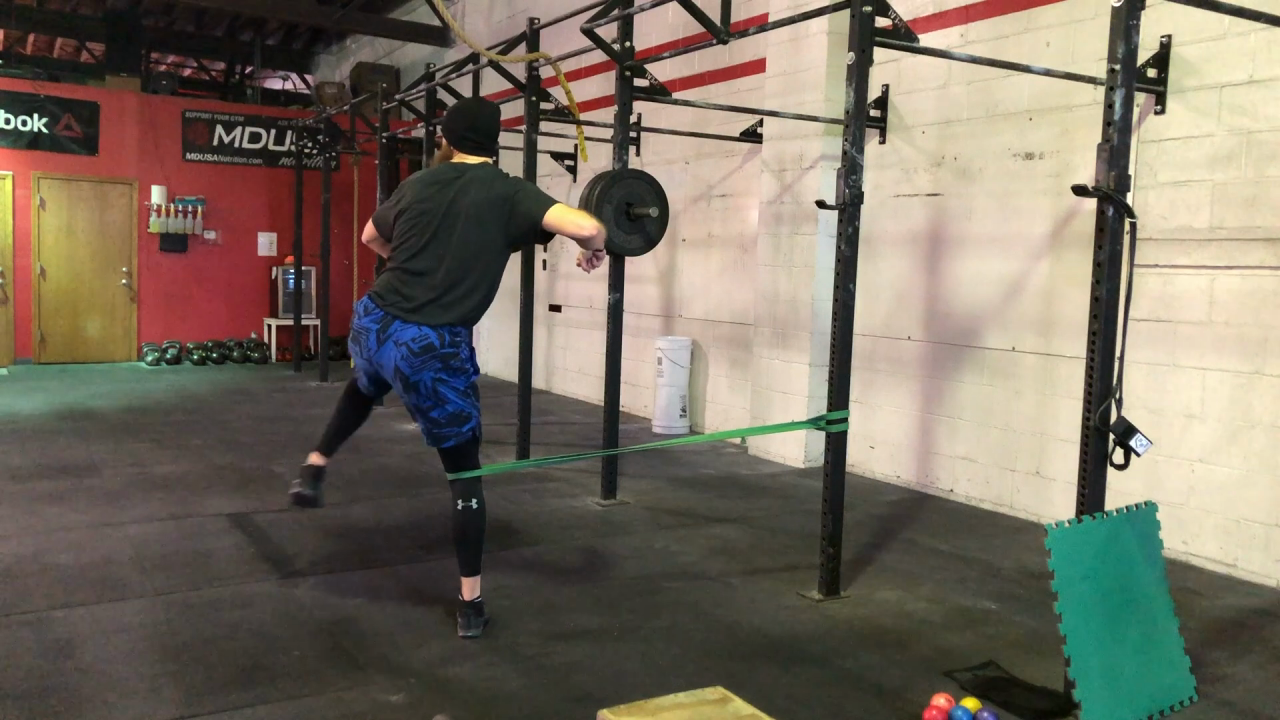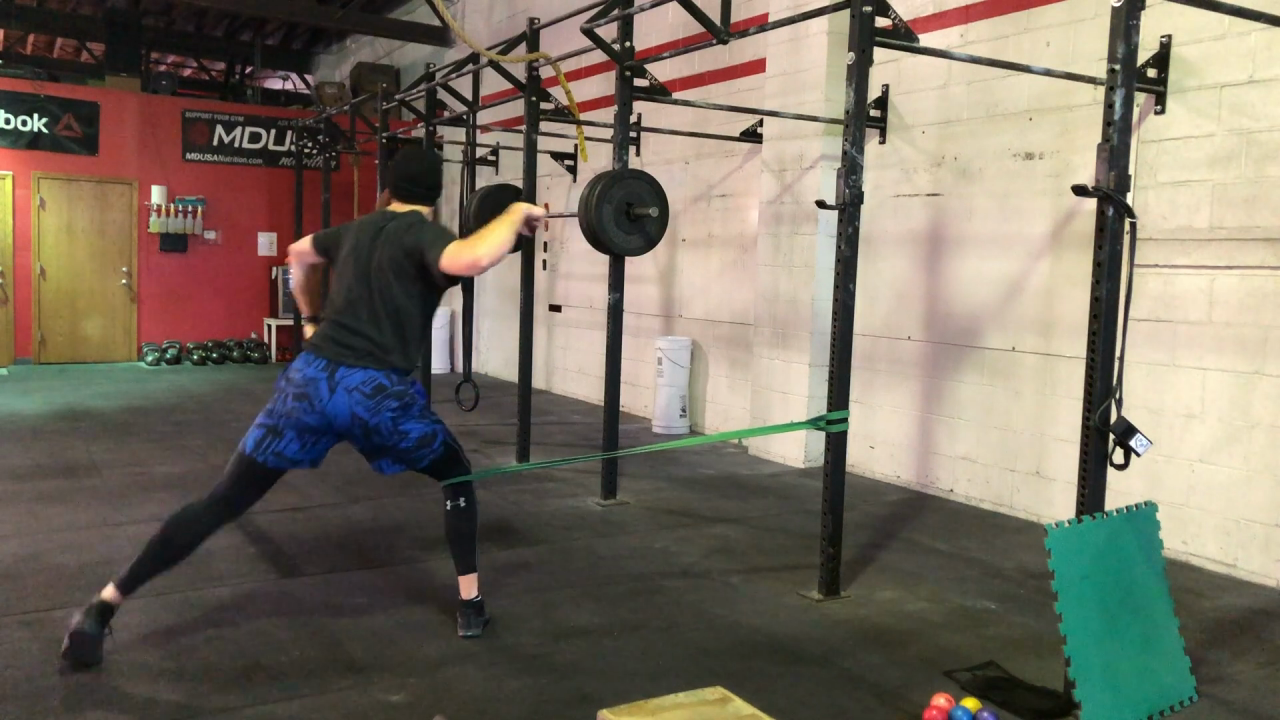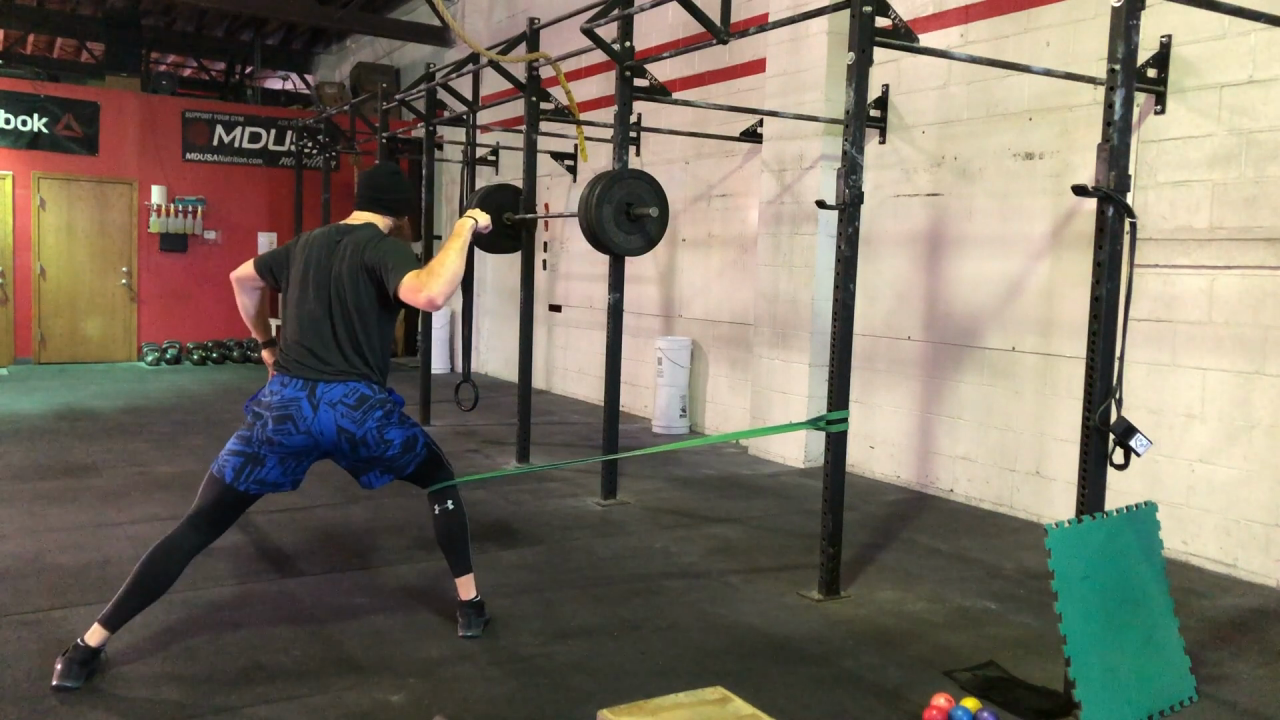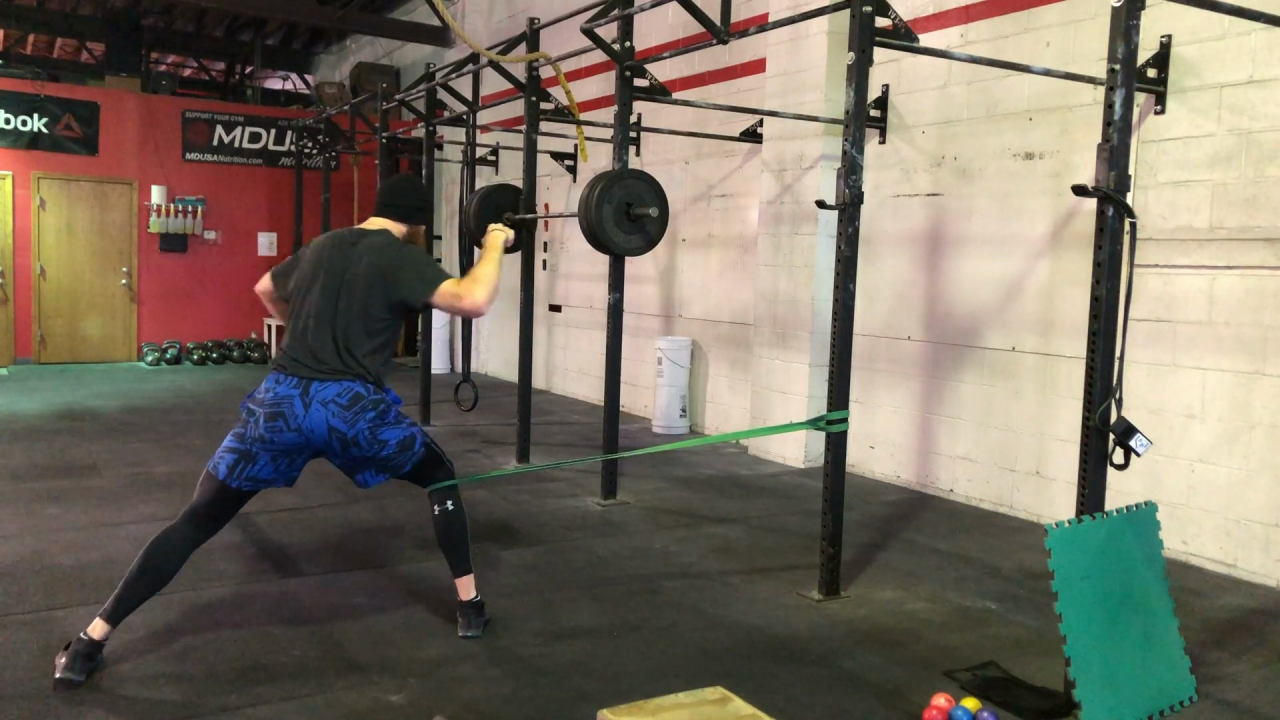
dt=0.5s
person 1, frame 1
left shoulder: (418, 184)
right shoulder: (507, 191)
left elbow: (370, 239)
right elbow: (587, 228)
right wrist: (596, 249)
left hip: (373, 323)
right hip: (432, 348)
left knee: (365, 385)
right knee: (463, 474)
left ankle: (313, 469)
right ankle: (470, 606)
person 1, frame 2
left shoulder: (357, 229)
right shoulder: (425, 235)
left elbow: (298, 255)
right elbow: (471, 260)
right wrist: (517, 215)
left hip: (311, 381)
right hip: (380, 395)
left knee: (220, 502)
right knee: (457, 478)
left ankle: (101, 608)
right ankle: (470, 608)
person 1, frame 3
left shoulder: (307, 244)
right shoulder: (383, 248)
left elbow: (242, 278)
right elbow: (430, 294)
left wrist: (267, 345)
right wrist: (463, 230)
left hip: (284, 403)
right hip: (356, 409)
left knee: (198, 527)
right knee: (439, 479)
left ankle: (87, 648)
right ankle: (470, 607)
person 1, frame 4
left shoulder: (322, 247)
right shoulder: (399, 258)
left elbow: (266, 290)
right elbow: (472, 301)
right wrist: (494, 247)
left hip: (280, 398)
right hip: (351, 407)
left knee: (195, 523)
right knee: (440, 477)
left ankle: (88, 643)
right ankle: (470, 607)
